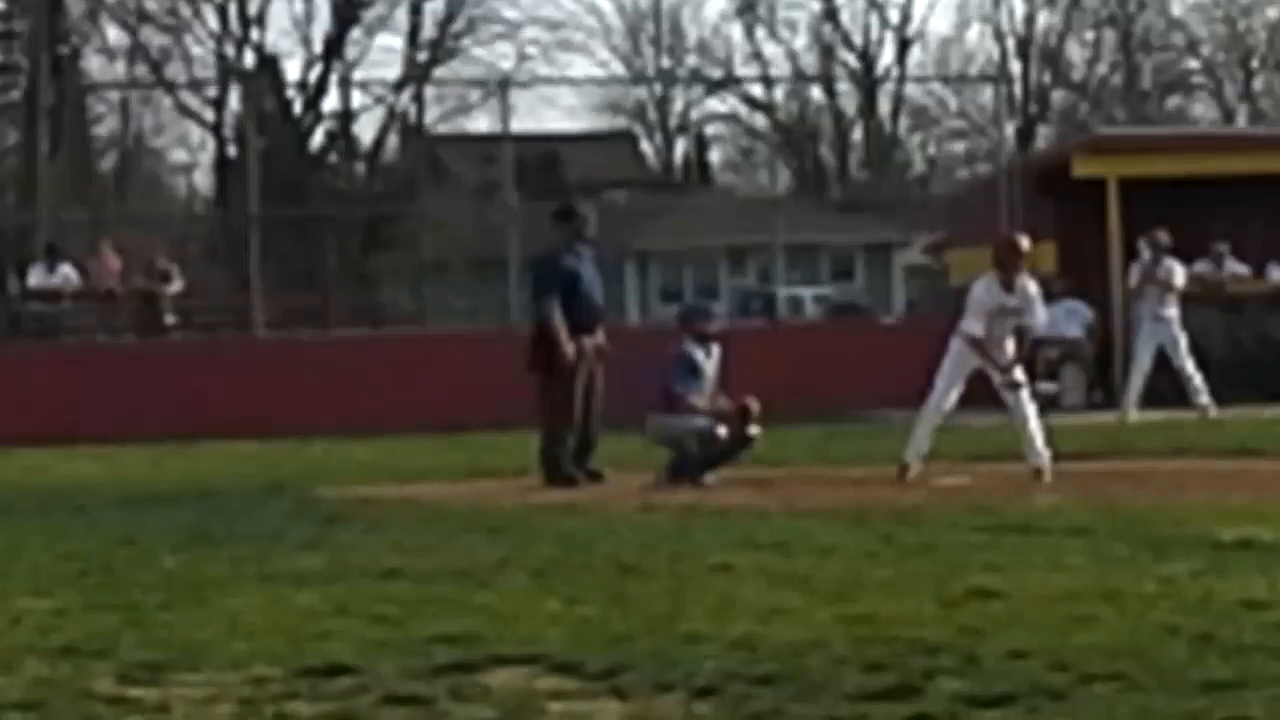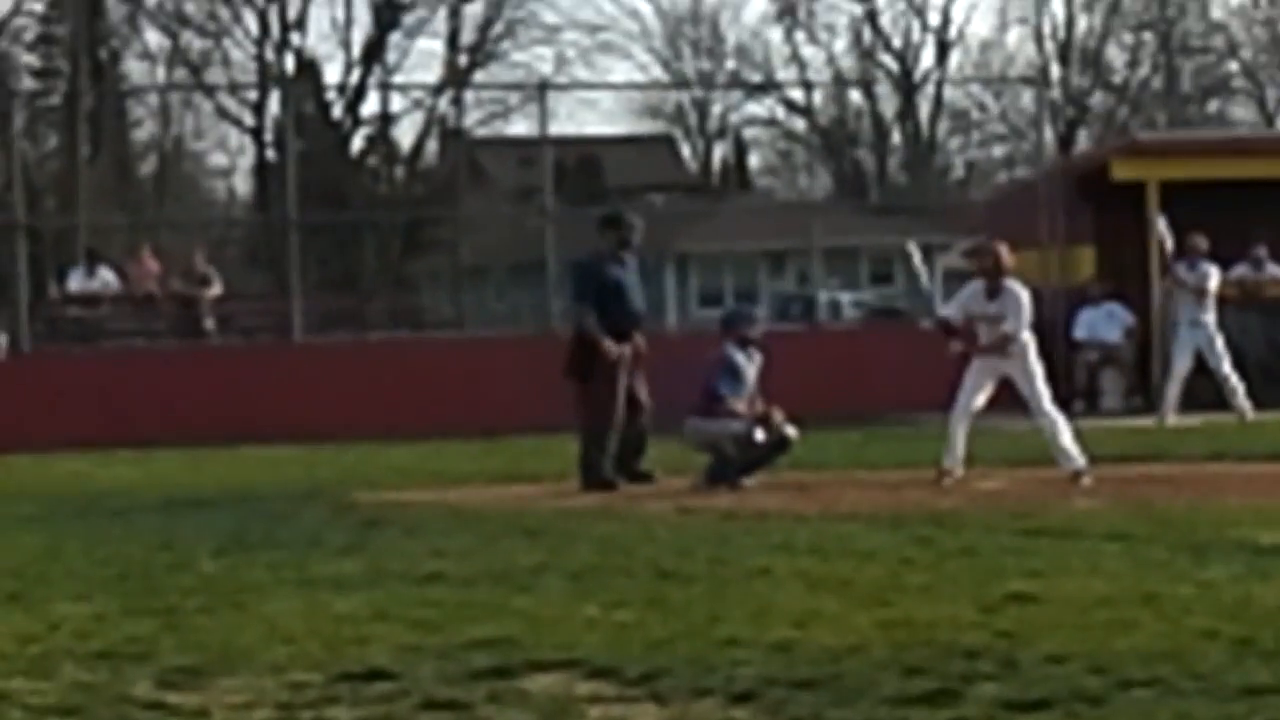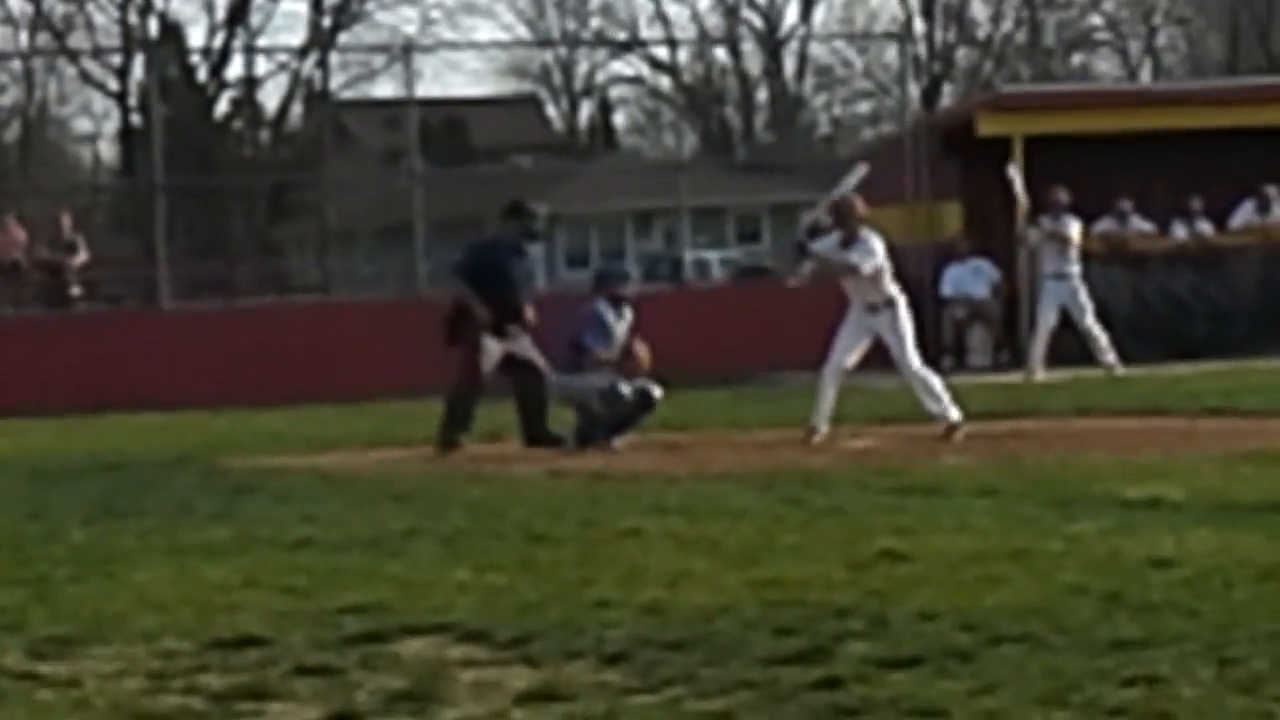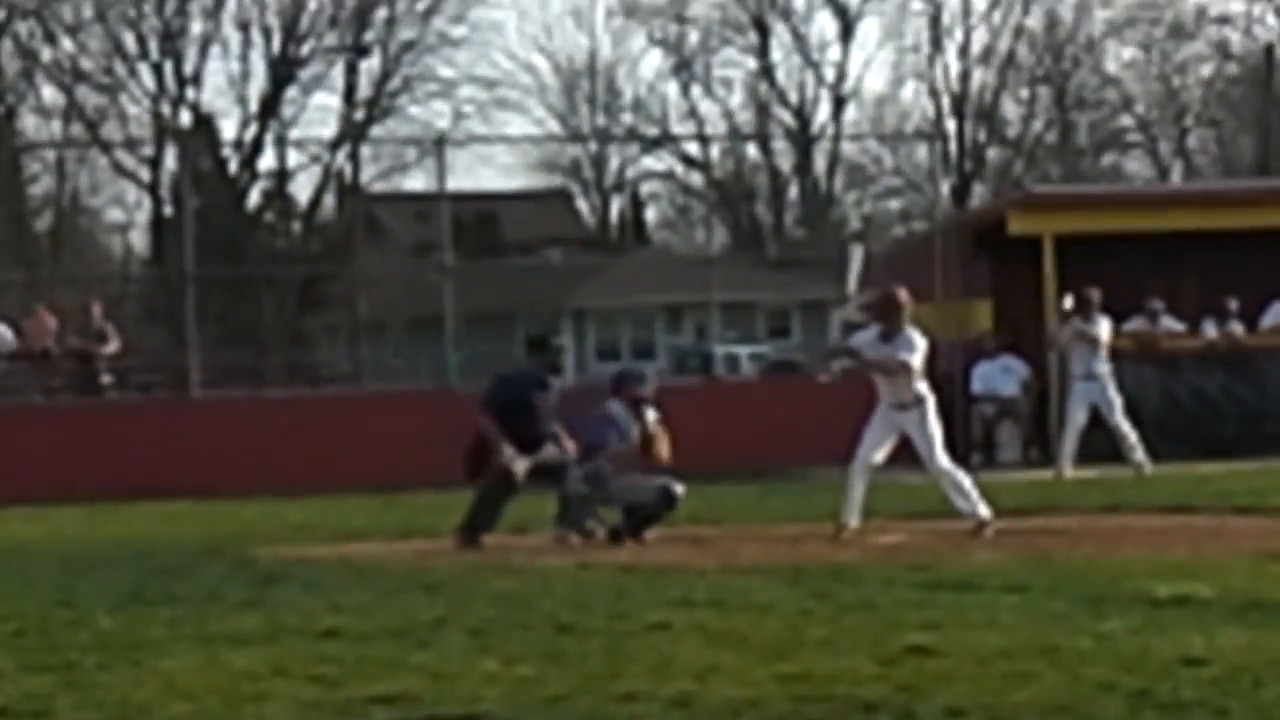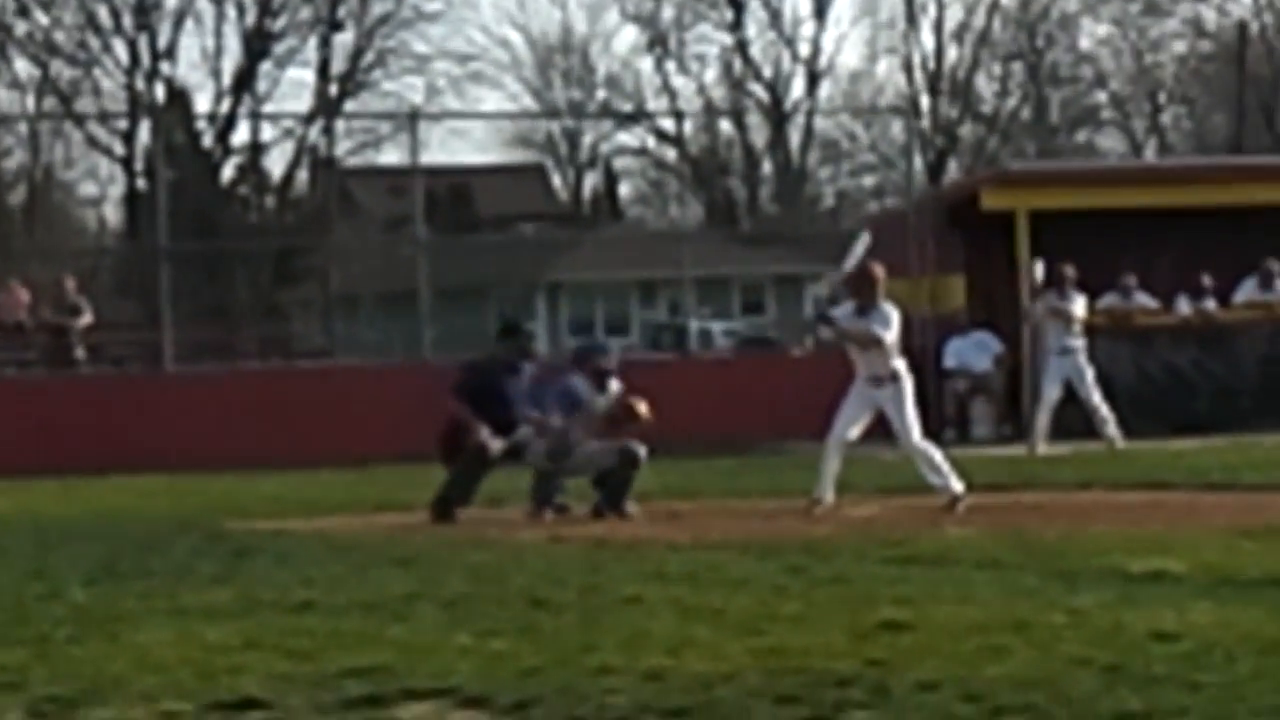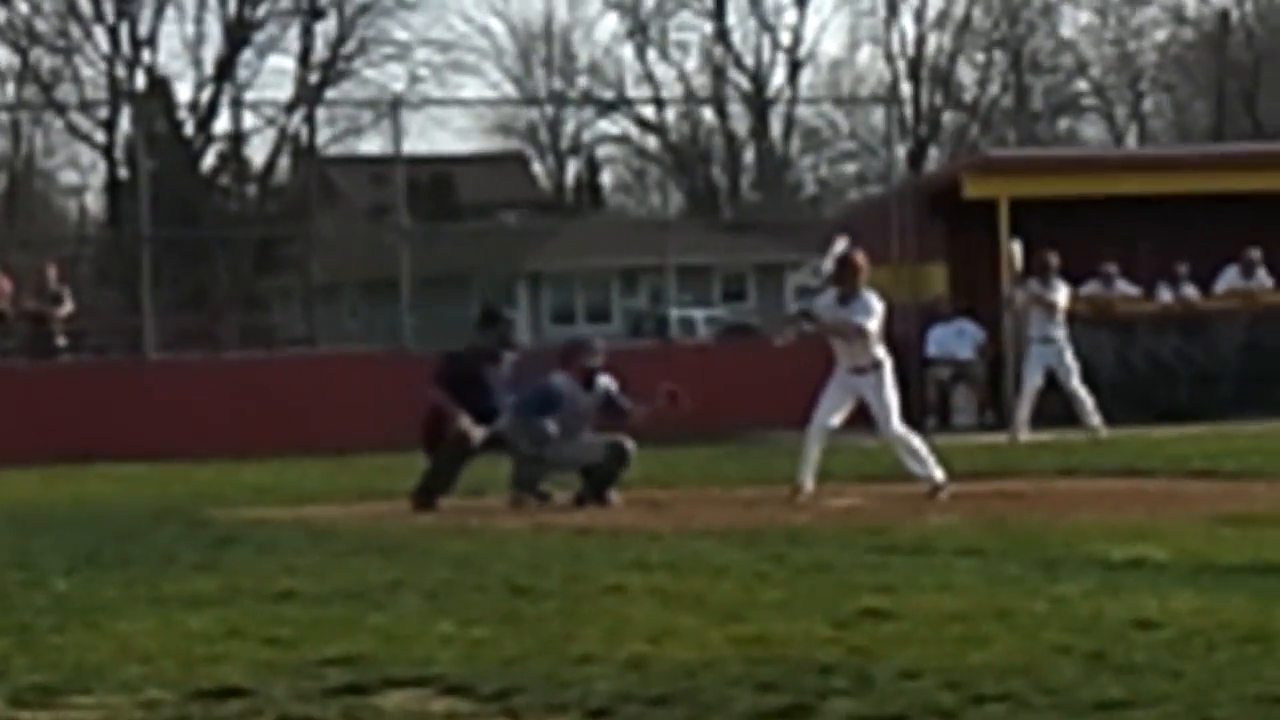
dt=0.5s
person 1, frame 1
left shoulder: (1029, 289)
right shoulder: (982, 291)
left elbow: (1026, 331)
right elbow: (973, 337)
left wrist: (1013, 366)
right wrist: (998, 369)
left hip: (1001, 347)
right hip: (966, 346)
left knee: (1023, 404)
right knee: (939, 403)
left ankle: (1040, 462)
right ankle: (911, 459)
person 1, frame 2
left shoulder: (1018, 296)
right shoulder: (970, 292)
left elbow: (1009, 341)
right elbow: (946, 320)
left wrist: (971, 350)
right wrist: (958, 337)
left hip: (1019, 354)
right hip: (985, 355)
left knee: (1043, 408)
right knee: (962, 409)
left ankle: (1077, 465)
right ankle: (951, 466)
person 1, frame 3
left shoulder: (871, 245)
right shoulder: (833, 241)
left elbow: (845, 271)
left wrist: (812, 256)
left hip: (889, 309)
right hip: (860, 311)
left knee: (910, 365)
right knee: (833, 367)
left ankle: (951, 417)
right ankle: (819, 424)
person 1, frame 4
left shoulder: (914, 340)
right shoulder: (872, 335)
left elbow: (897, 370)
right elbow: (846, 351)
left wrist: (860, 359)
left hip: (918, 409)
right hip: (888, 408)
left knee: (939, 464)
right knee: (861, 463)
left ankle: (981, 513)
right ankle: (849, 519)
person 1, frame 5
left shoulder: (888, 315)
right shoulder: (848, 310)
left elbow: (867, 343)
left wrist: (834, 326)
left hip: (893, 384)
right hip: (864, 385)
left knee: (912, 440)
right knee: (836, 438)
left ankle: (954, 489)
right ankle: (823, 495)
person 1, frame 6
left shoulder: (871, 304)
right shoulder: (830, 298)
left elbow: (851, 334)
left wrist: (817, 322)
left hip: (874, 373)
right hip: (846, 372)
left knee: (893, 429)
right knee: (818, 426)
left ankle: (935, 477)
right ankle: (804, 482)
person 2, frame 1
left shoulder: (587, 257)
right shoulder: (553, 262)
right elbow: (549, 304)
left wrist: (599, 333)
right wrist: (563, 341)
left hip: (590, 342)
right hip: (565, 343)
left knee: (590, 406)
right knee: (563, 408)
left ankle: (581, 463)
right ankle: (557, 467)
person 2, frame 2
left shoulder: (630, 263)
right shoulder: (591, 267)
right elbow: (582, 310)
left wrist: (637, 335)
right wrist: (604, 342)
left hip: (627, 348)
right hip: (599, 350)
left knee: (639, 405)
right knee: (602, 412)
left ankle: (627, 465)
right ankle: (593, 472)
person 2, frame 3
left shoulder: (523, 254)
right shoulder: (485, 250)
right elbow: (460, 281)
left wrist: (527, 309)
right wrist: (477, 308)
left hip: (511, 327)
right hip: (480, 325)
left knee: (535, 371)
right knee: (476, 371)
left ankle: (537, 431)
right ankle: (451, 433)
person 2, frame 4
left shoulder: (547, 385)
right shoulder: (508, 383)
right elbow: (484, 417)
left wrist: (562, 438)
right wrist: (501, 445)
left hip: (538, 448)
right hip: (507, 452)
left knee: (571, 465)
right knee: (506, 475)
right ankle: (470, 531)
person 2, frame 5
left shoulder: (521, 371)
right shoulder: (479, 369)
left elbow: (519, 408)
right elbow: (456, 404)
right wrist: (478, 428)
left hip: (509, 434)
right hip: (474, 437)
right knee: (482, 450)
right ankle: (442, 506)
person 2, frame 6
left shoulder: (503, 361)
right shoulder: (460, 359)
left elbow: (501, 399)
right elbow: (438, 395)
right wrist: (462, 420)
left hip: (489, 424)
right hip: (450, 427)
right knee: (462, 439)
right ankle: (424, 494)
person 3, frame 1
left shoulder: (1174, 266)
right shoulder: (1138, 267)
left elbow: (1175, 288)
right elbow: (1134, 295)
left wrist: (1155, 277)
right wrist: (1145, 277)
left hip: (1170, 322)
right hip: (1146, 323)
left knee: (1185, 364)
right knee: (1139, 367)
left ankle: (1204, 403)
right ankle: (1128, 408)
person 3, frame 2
left shoulder: (1211, 270)
right shoulder: (1177, 269)
left elbow: (1205, 292)
right elbow: (1170, 296)
left wrist: (1181, 283)
right wrist: (1172, 282)
left hip: (1207, 327)
right hip: (1184, 327)
left knee: (1224, 369)
right knee: (1177, 371)
left ankle: (1244, 408)
right ankle: (1167, 412)
person 3, frame 3
left shoulder: (1073, 223)
right shoulder: (1040, 224)
left elbow: (1067, 240)
right elbow: (1031, 244)
left wrist: (1044, 229)
left hip: (1071, 281)
right hip: (1049, 282)
left knee: (1089, 323)
right knee: (1043, 326)
left ankle: (1111, 362)
right ankle: (1034, 368)
person 3, frame 4
left shoulder: (1104, 322)
right shoulder: (1072, 323)
left elbow: (1098, 340)
right elbow: (1061, 344)
left wrist: (1078, 330)
left hip: (1102, 380)
right hip: (1079, 381)
left knee: (1119, 422)
right knee: (1072, 425)
left ankle: (1140, 460)
right ankle: (1063, 466)
person 3, frame 5
left shoulder: (1079, 298)
right shoulder: (1046, 299)
left elbow: (1073, 318)
right elbow: (1034, 319)
left wrist: (1052, 306)
left hip: (1076, 355)
right hip: (1054, 356)
left knee: (1093, 398)
right knee: (1046, 399)
left ankle: (1113, 436)
right ankle: (1037, 442)
person 3, frame 6
left shoulder: (1062, 287)
right shoulder: (1029, 286)
left elbow: (1055, 306)
right elbow: (1020, 308)
left wrist: (1034, 294)
left hip: (1059, 344)
right hip: (1036, 345)
left knee: (1075, 386)
right knee: (1029, 387)
left ankle: (1095, 424)
right ankle: (1019, 429)
person 4, frame 1
left shoulder: (713, 351)
right shoulder: (685, 357)
left elbow: (713, 396)
right elbow: (682, 403)
left wrist: (737, 408)
right wrist: (721, 413)
left hip: (694, 420)
right hip: (666, 423)
left knee: (747, 432)
right knee: (715, 431)
left ankle: (694, 470)
right ankle: (676, 471)
person 4, frame 2
left shoulder: (753, 357)
right shoulder: (726, 361)
left elbow: (752, 399)
right elbow: (723, 407)
left wrist: (769, 412)
right wrist: (758, 417)
left hip: (732, 424)
right hip: (704, 427)
left knee: (786, 435)
right knee: (754, 436)
left ankle: (732, 472)
right ankle: (715, 474)
person 4, frame 3
left shoulder: (625, 315)
right shoulder: (594, 317)
right elbow: (588, 359)
right wrist: (620, 359)
left hip: (602, 381)
right hip: (572, 382)
left knee: (651, 394)
right knee: (617, 390)
left ankle: (602, 434)
right ankle: (585, 435)
person 4, frame 4
left shoulder: (647, 418)
right shoulder: (608, 417)
left elbow: (663, 460)
right elbow: (607, 457)
left wrist: (654, 436)
left hip: (620, 481)
right hip: (591, 478)
left knee: (673, 492)
left ankle: (627, 529)
person 4, frame 5
left shoulder: (612, 389)
right shoulder: (570, 388)
right elbow: (548, 426)
left hip: (582, 449)
right hip: (556, 450)
left knee: (635, 452)
left ankle: (611, 504)
person 4, frame 6
left shoulder: (602, 384)
right shoulder: (555, 386)
left elbow: (628, 413)
left hip: (573, 448)
right hip: (542, 452)
left knee: (623, 447)
